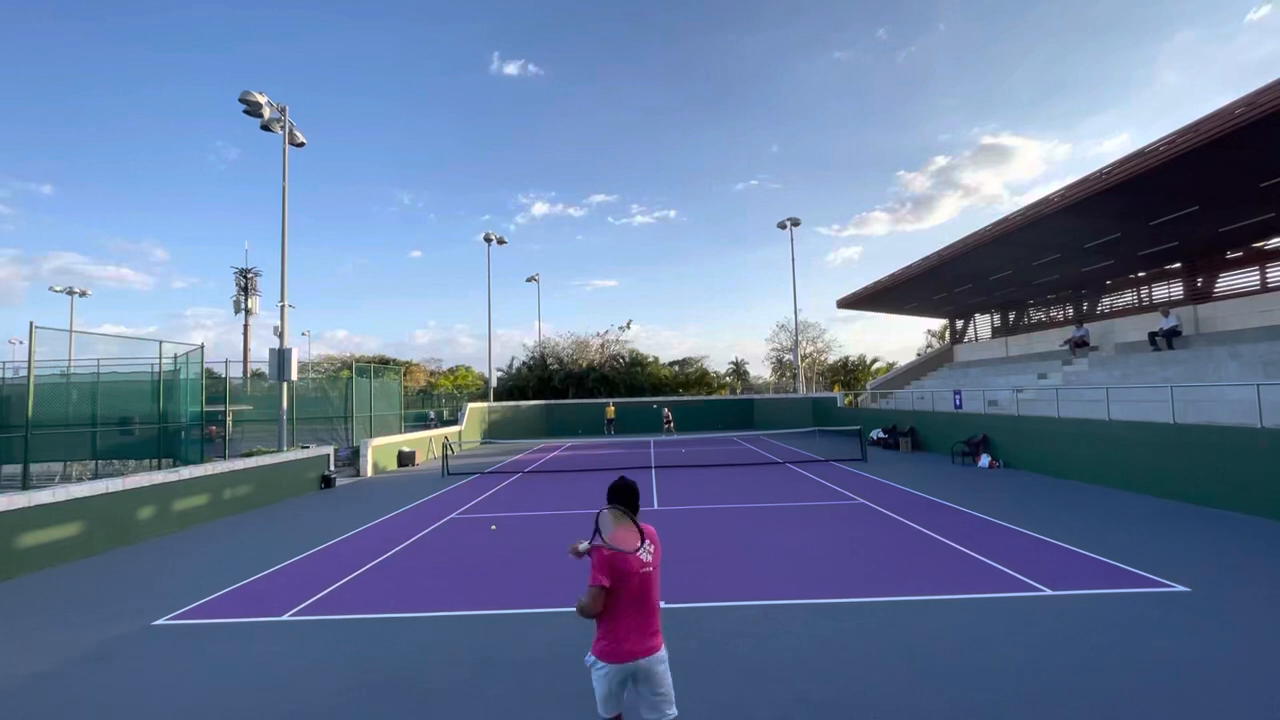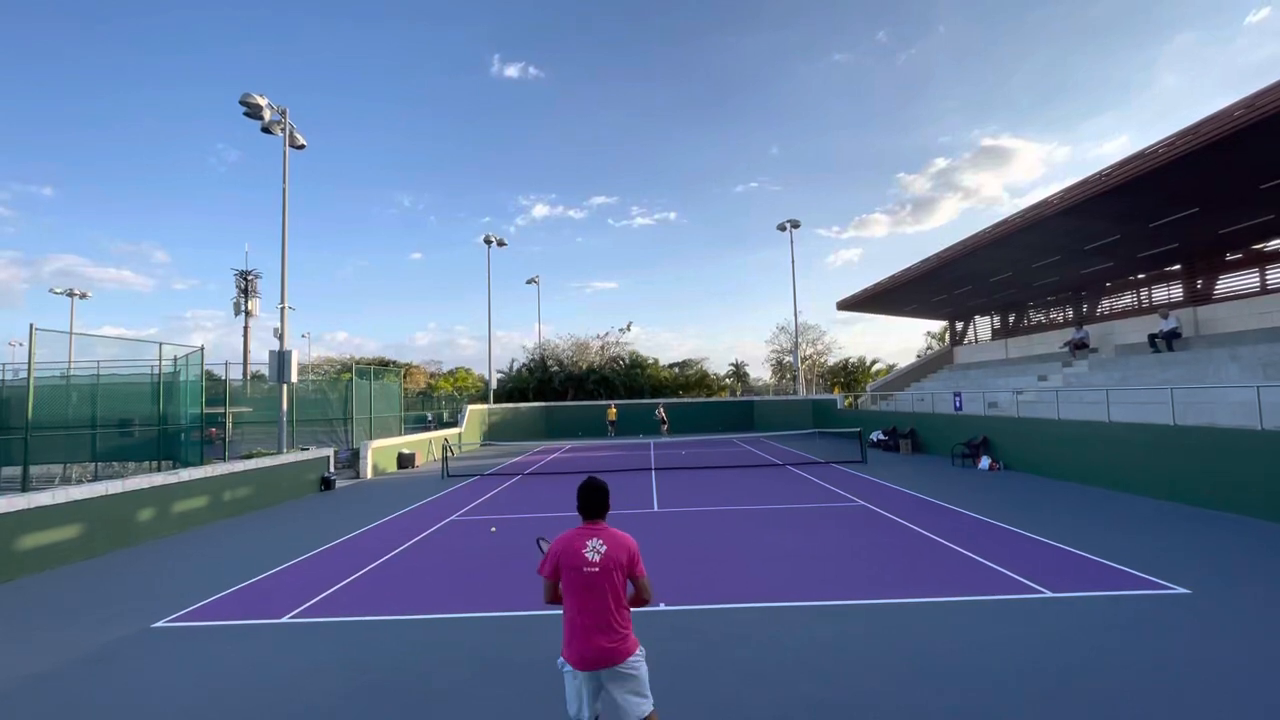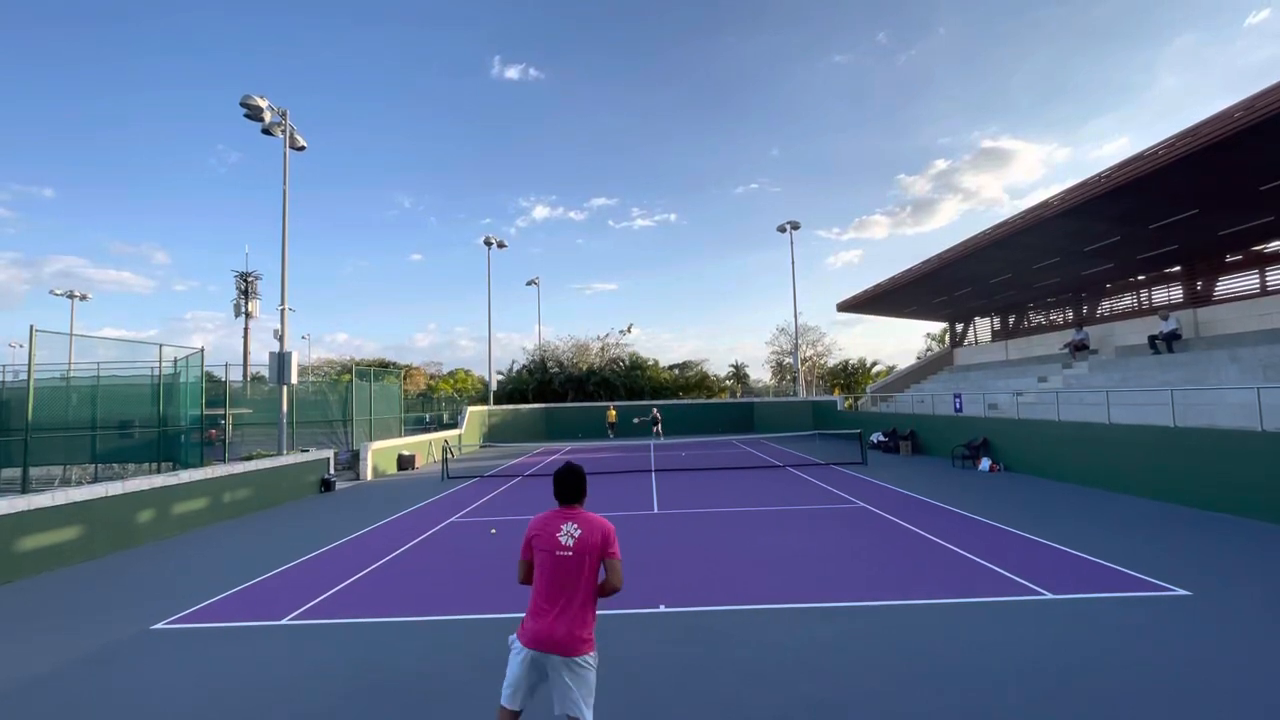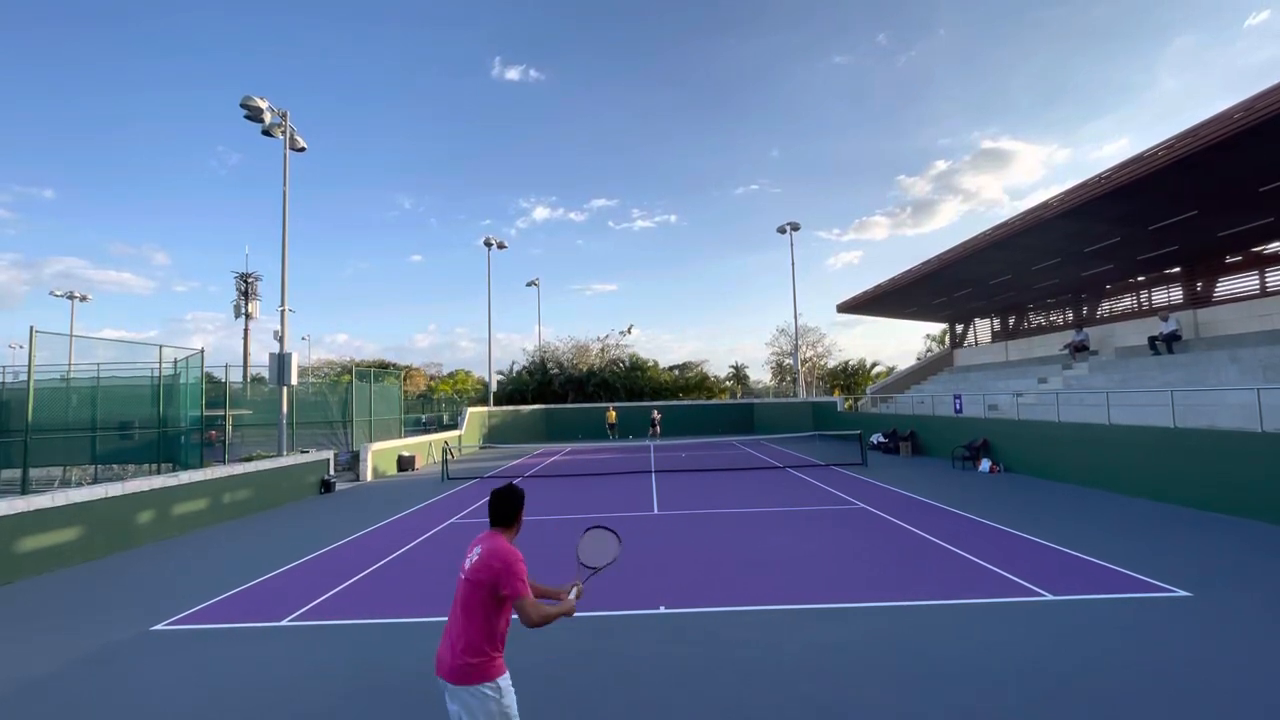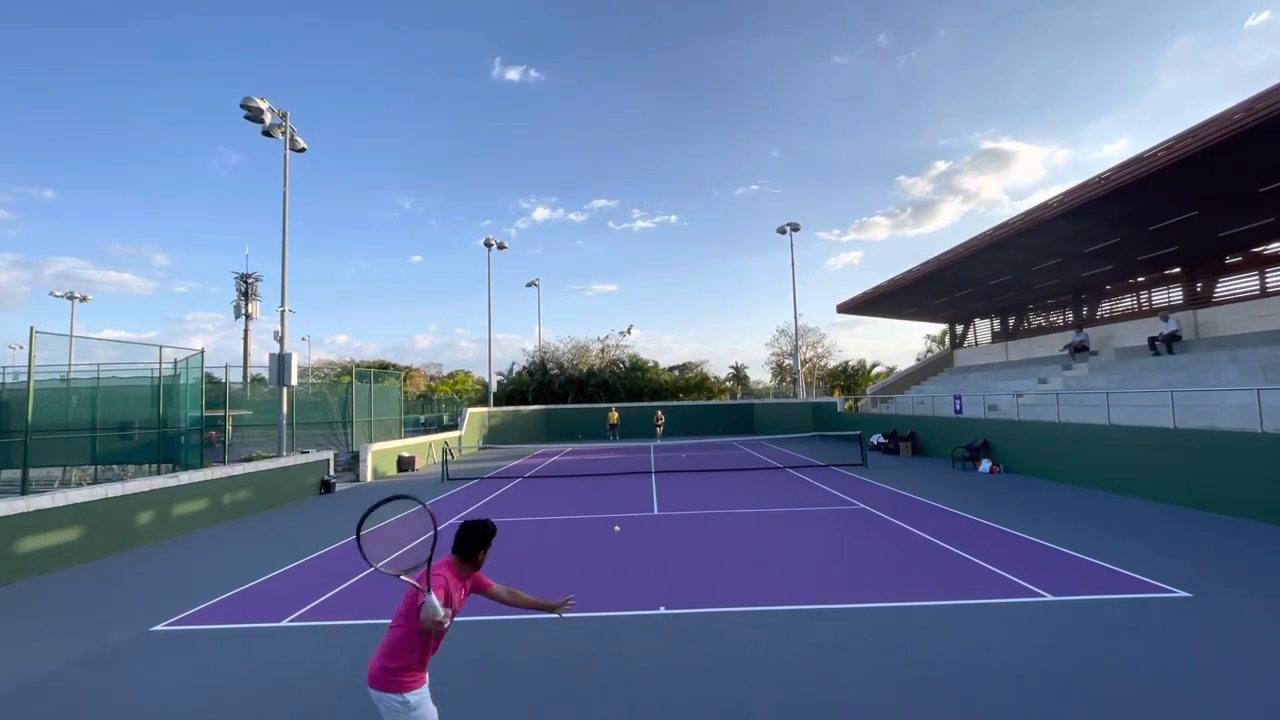
dt=0.5s
person 1, frame 1
left shoulder: (605, 551)
right shoulder: (650, 534)
left elbow: (595, 607)
left wrist: (581, 607)
right wrist: (589, 548)
left hip: (612, 654)
right hip: (650, 651)
person 1, frame 2
left shoulder: (559, 545)
right shoulder: (626, 543)
left elbow: (549, 597)
right elbow: (644, 597)
left hip: (579, 656)
right hip: (622, 652)
person 1, frame 3
left shoulder: (537, 525)
right shoulder: (603, 529)
left elbow: (523, 577)
right elbow: (615, 583)
left hip: (533, 640)
right hip: (575, 645)
person 1, frame 4
left shoulder: (482, 545)
right shoulder: (506, 556)
right elbow: (531, 617)
left wrist: (560, 593)
right wrist: (565, 608)
left hip: (449, 665)
right hip: (480, 673)
person 1, frame 5
left shoulder: (466, 574)
right shoulder: (438, 578)
left elbow: (506, 594)
right elbow: (425, 620)
left wrist: (550, 606)
right wrist: (438, 616)
left hip: (408, 673)
right hip: (393, 680)
